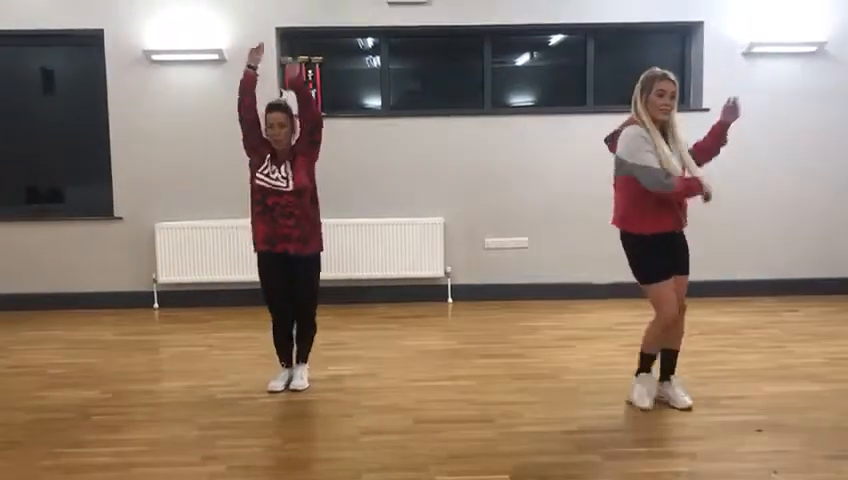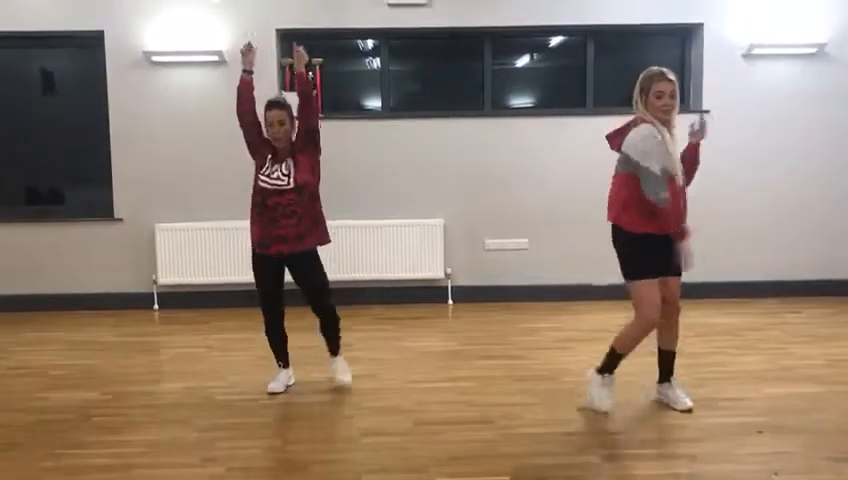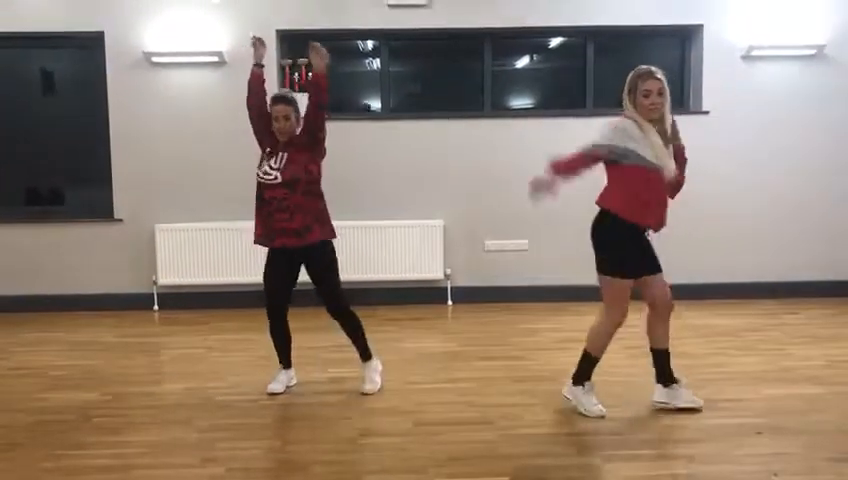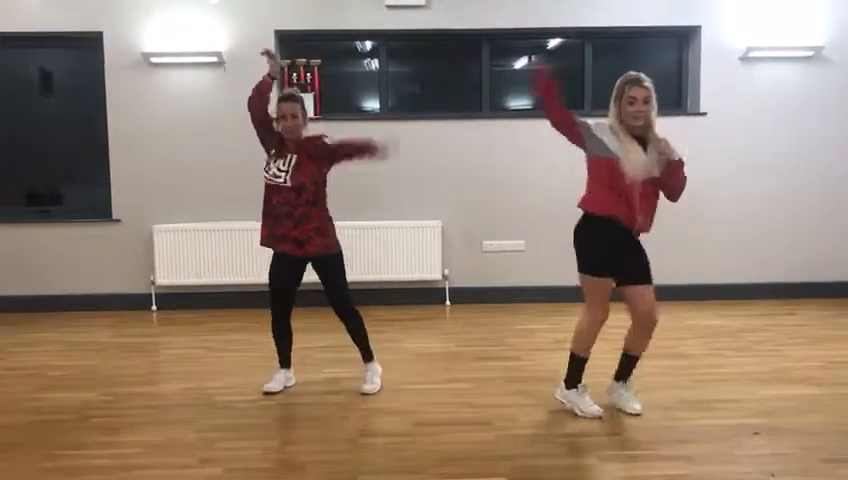
dt=0.2s
person 1, frame 1
left shoulder: (305, 154)
right shoulder: (258, 153)
left elbow: (313, 118)
right elbow: (246, 113)
left wrist: (296, 80)
right wrist: (251, 69)
left hip: (305, 247)
right hip: (270, 248)
left knee: (306, 312)
right knee: (280, 314)
left ankle: (302, 365)
right ankle: (285, 367)
person 1, frame 2
left shoulder: (307, 151)
right shoulder: (261, 153)
left elbow: (310, 114)
right elbow: (245, 115)
left wrist: (302, 72)
right wrist: (247, 70)
left hip: (302, 245)
right hip: (265, 248)
left knee: (323, 306)
right knee: (272, 314)
left ankle: (337, 359)
right ankle: (283, 370)
person 1, frame 3
left shoulder: (310, 144)
right shoulder: (268, 146)
left elbow: (317, 111)
right elbow: (254, 106)
left wrist: (319, 72)
right wrist: (258, 63)
left hip: (312, 240)
right hip: (279, 243)
left knee: (337, 304)
right knee: (275, 311)
left ankle: (370, 363)
right ankle: (286, 371)
person 1, frame 4
left shoulder: (318, 149)
right shoulder: (274, 146)
left elbow: (343, 147)
right elbow: (255, 109)
left wrist: (370, 147)
right wrist: (271, 76)
left hip: (320, 244)
right hip: (285, 246)
left knee: (343, 305)
right knee: (279, 310)
left ankle: (371, 366)
right ankle: (285, 371)
person 2, frame 1
left shoulder: (667, 135)
right shoulder: (634, 137)
left elbow: (696, 157)
right elbow: (663, 183)
left wrist: (724, 124)
right wrist: (700, 186)
left hip: (671, 233)
right hip: (642, 237)
left knee: (679, 311)
right knee: (667, 314)
left ankle: (667, 381)
right ankle: (643, 376)
person 2, frame 2
left shoulder: (661, 135)
right shoulder: (645, 135)
left elbow: (679, 182)
right elbow: (656, 193)
left wrist: (694, 146)
right wrist: (681, 235)
left hip: (659, 234)
right hip: (634, 235)
left knee: (671, 310)
right knee: (648, 317)
left ankle: (666, 384)
right ankle: (602, 375)
person 2, frame 3
left shoulder: (659, 137)
right shoulder: (625, 130)
left elbow: (671, 188)
right elbow: (590, 153)
left wrist: (678, 149)
right wrist: (555, 173)
left hip: (635, 232)
right hip: (617, 230)
left knee: (663, 304)
right knee: (614, 314)
left ankle: (667, 385)
right ankle: (579, 384)
person 2, frame 4
left shoulder: (658, 146)
right shoulder: (602, 136)
left elbow: (675, 192)
right elbow: (560, 116)
left wrist: (671, 160)
right wrist: (544, 79)
left hip: (628, 237)
right hip: (597, 231)
left knee: (647, 315)
right knee: (596, 312)
left ankle: (620, 384)
right ankle: (571, 387)
